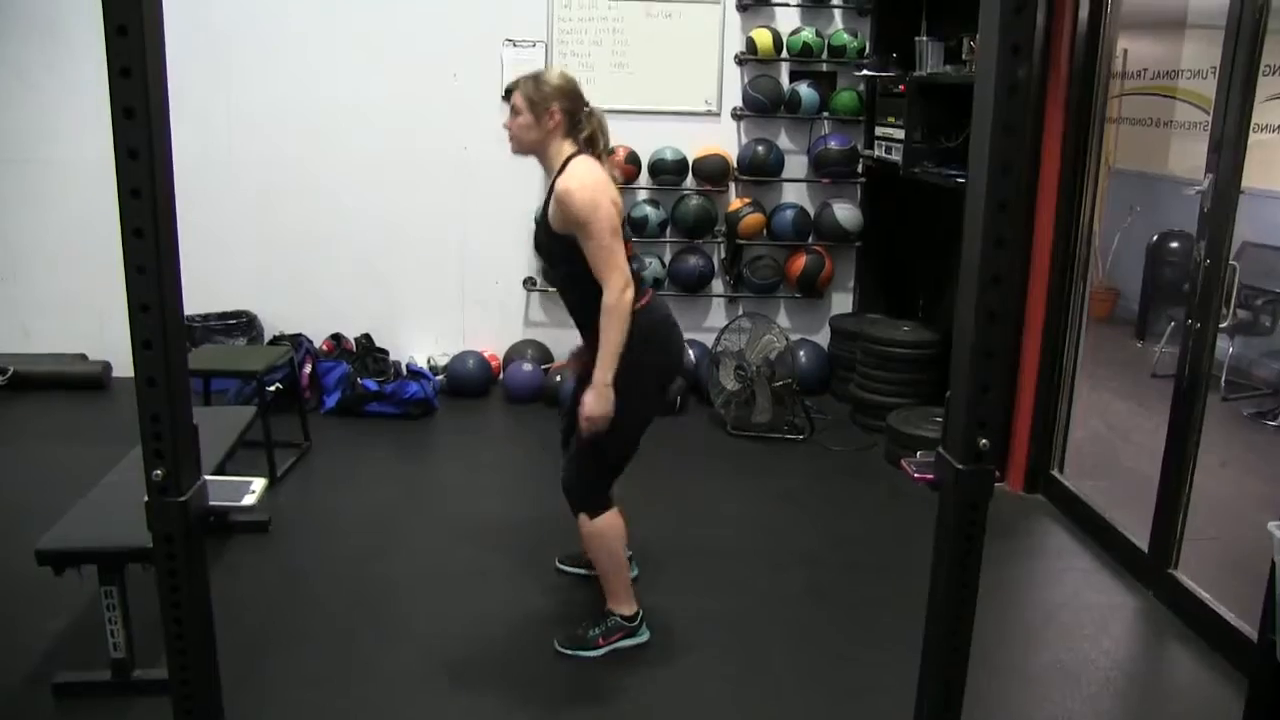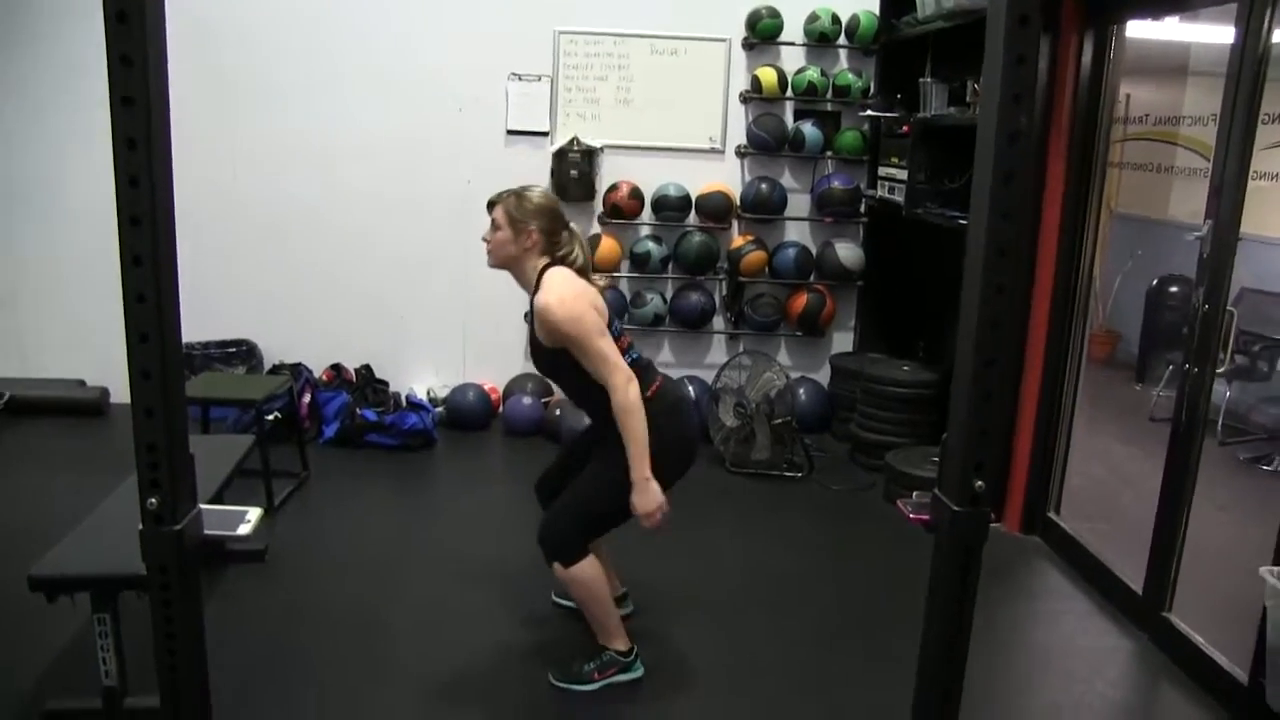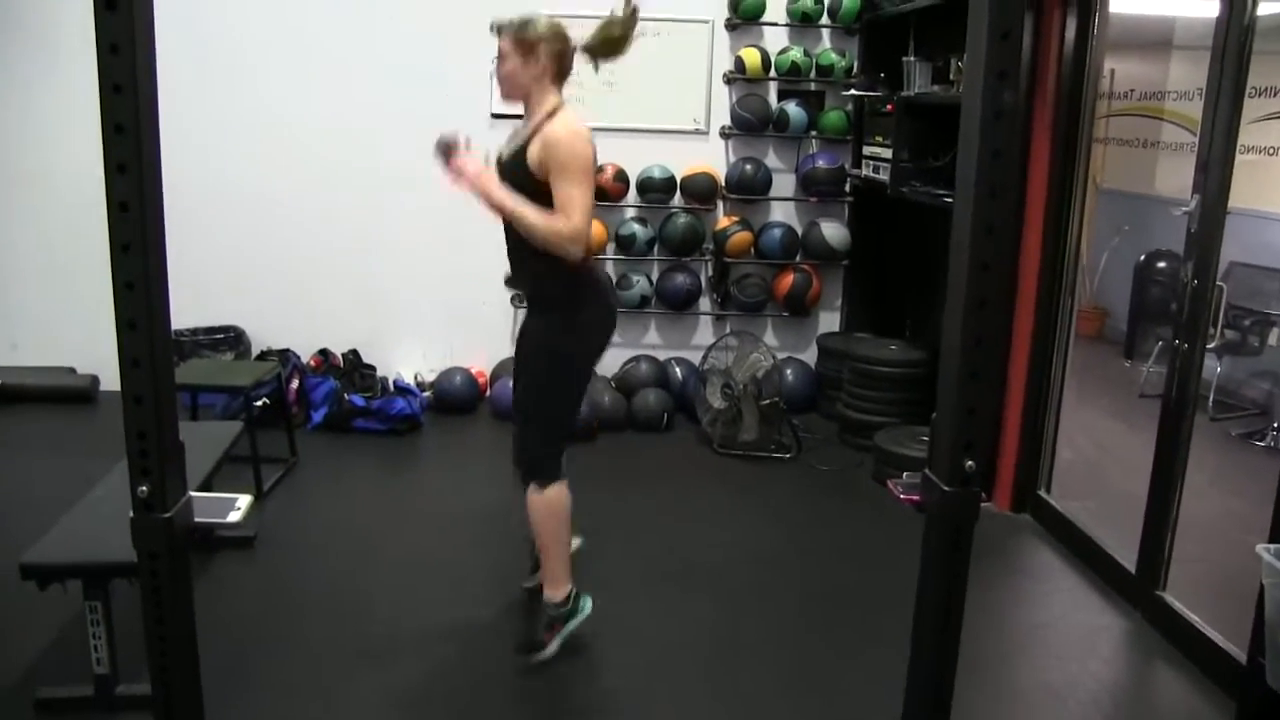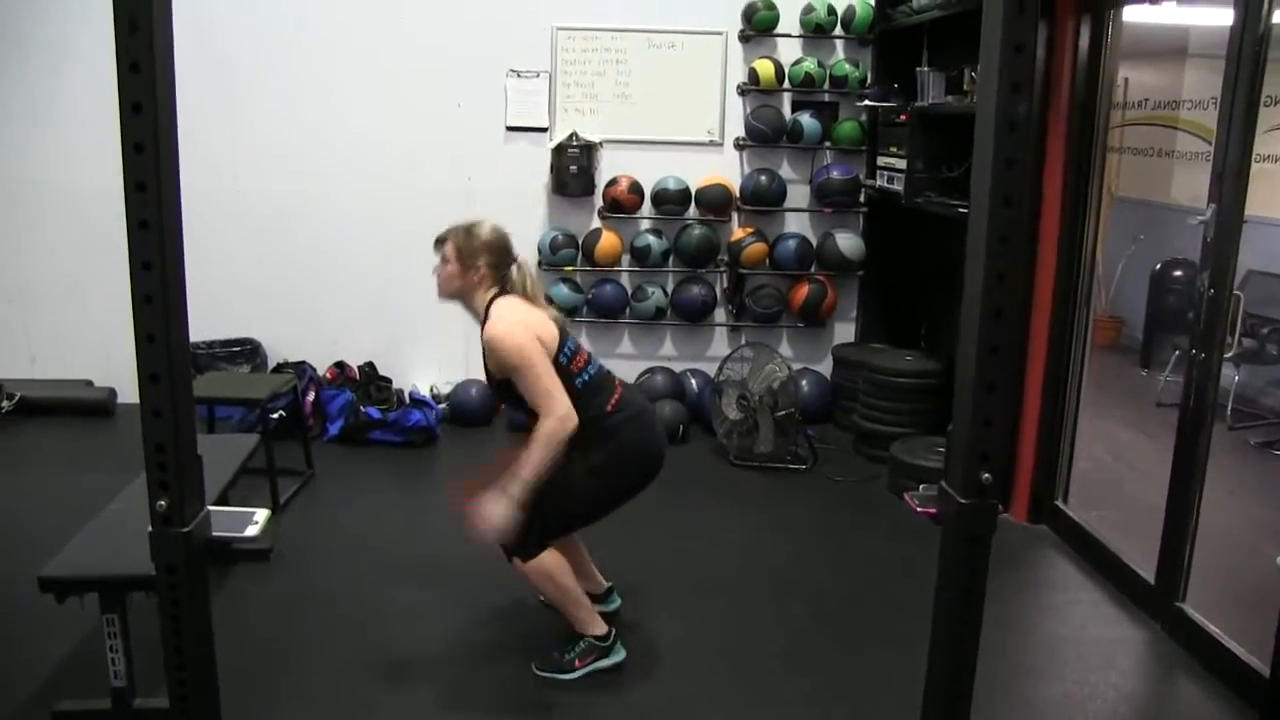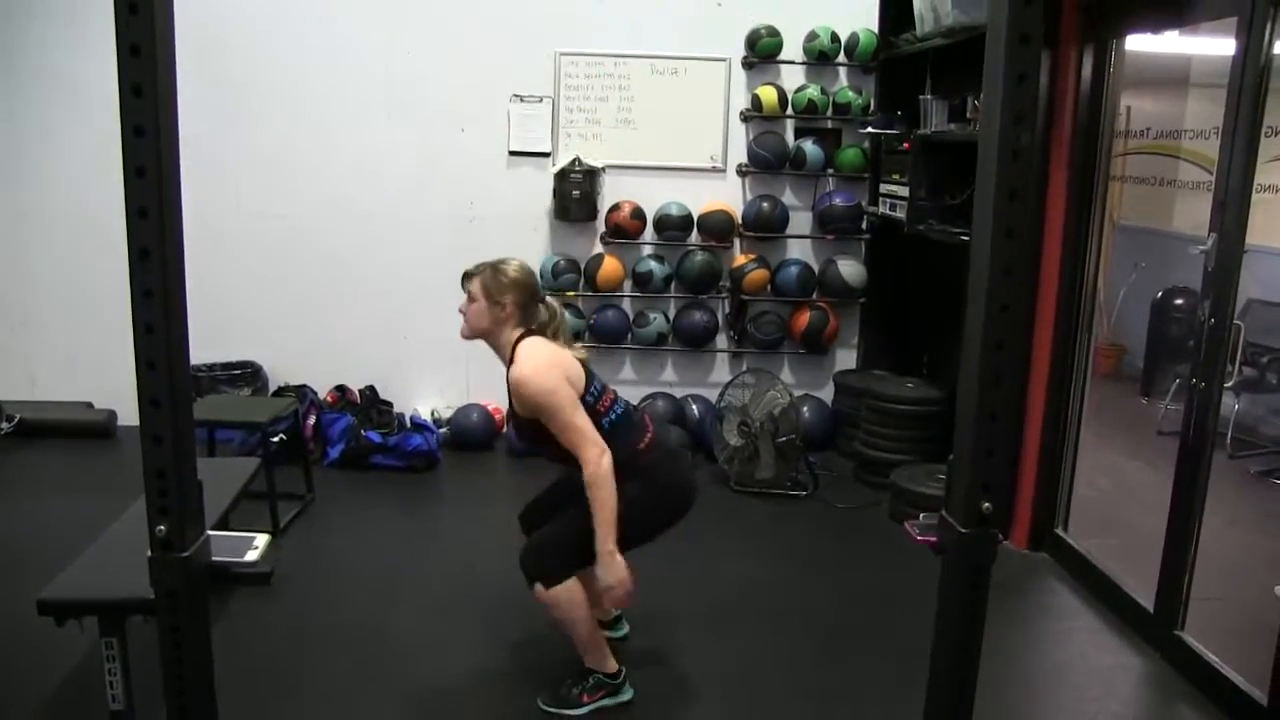
dt=1s
person 1, frame 1
left shoulder: (576, 184)
right shoulder: (572, 174)
left elbow: (618, 288)
left wrist: (602, 384)
right wrist: (589, 350)
left hip: (643, 346)
right hip: (628, 338)
left knee: (584, 479)
right knee: (581, 445)
left ankle: (623, 617)
right ankle: (608, 550)
person 1, frame 2
left shoulder: (553, 299)
right shoulder: (554, 280)
left elbow: (622, 384)
left wrist: (642, 480)
left hip: (658, 429)
right hip: (641, 415)
left knee: (559, 536)
right knee: (552, 491)
left ankle: (618, 653)
right ankle: (609, 591)
person 1, frame 3
left shoulder: (564, 133)
right shoulder: (536, 125)
left elbow: (571, 238)
left wrist: (489, 192)
right wrist: (481, 177)
left hip: (571, 308)
right hip: (549, 302)
left knee: (536, 452)
right knee: (535, 435)
left ankle: (561, 597)
right ankle: (554, 532)
person 1, frame 4
left shoulder: (502, 330)
right shoulder: (508, 311)
left elbow: (559, 418)
left wrist: (508, 499)
right wrist: (509, 485)
left hip: (625, 443)
right hip: (621, 422)
left knee: (519, 531)
right knee: (528, 500)
left ankle: (597, 639)
right ankle: (596, 590)
person 1, frame 5
left shoulder: (528, 371)
right shoulder: (532, 351)
left elbow: (596, 457)
left wrist: (607, 556)
left hip: (656, 479)
right hip: (637, 461)
left knee: (543, 560)
right knee: (537, 523)
left ankle: (606, 677)
right ankle: (605, 615)
